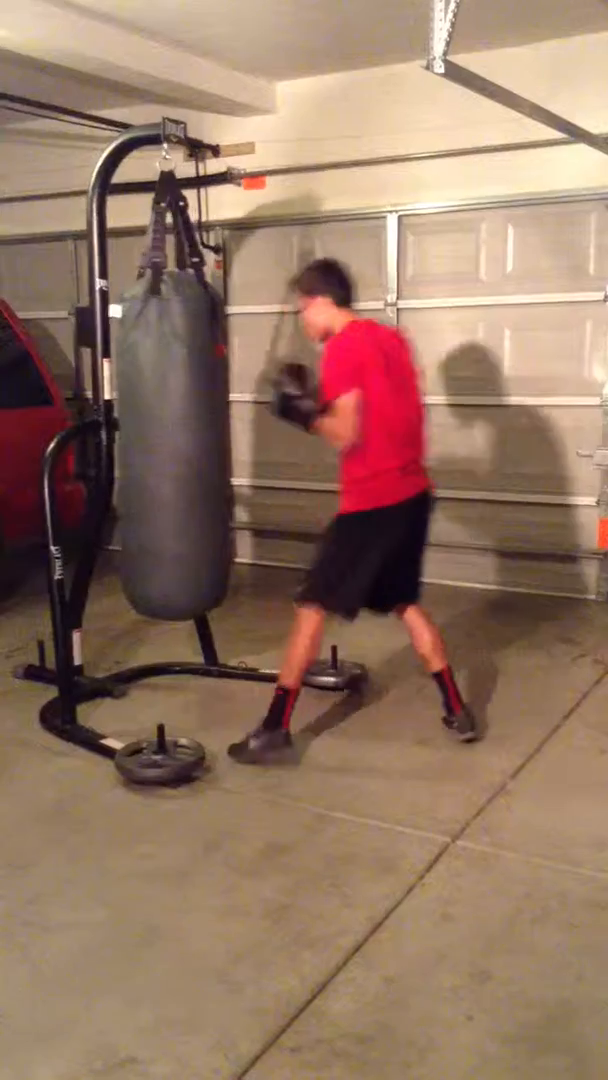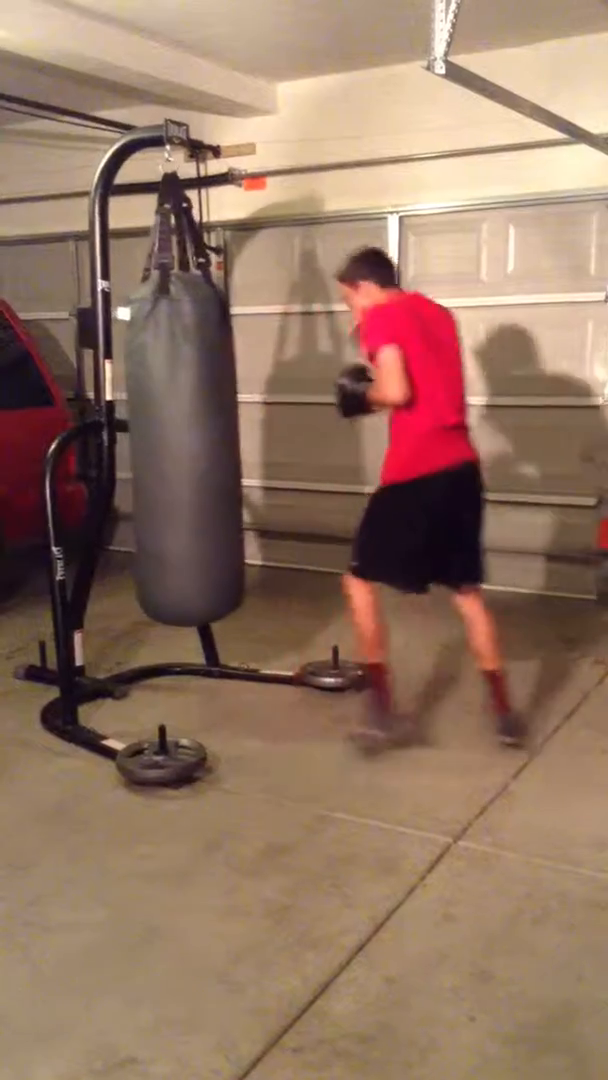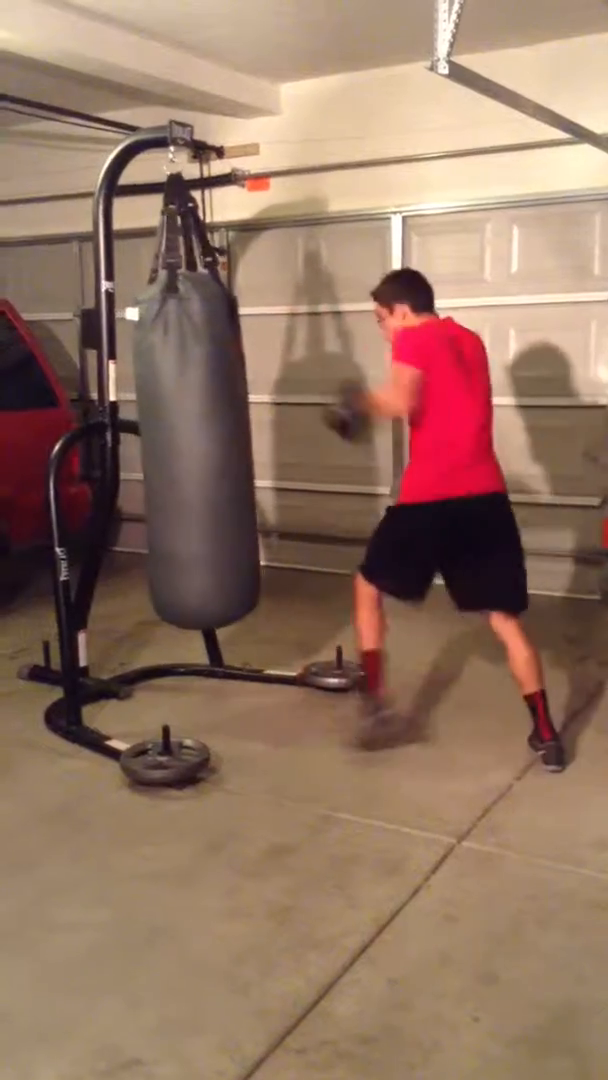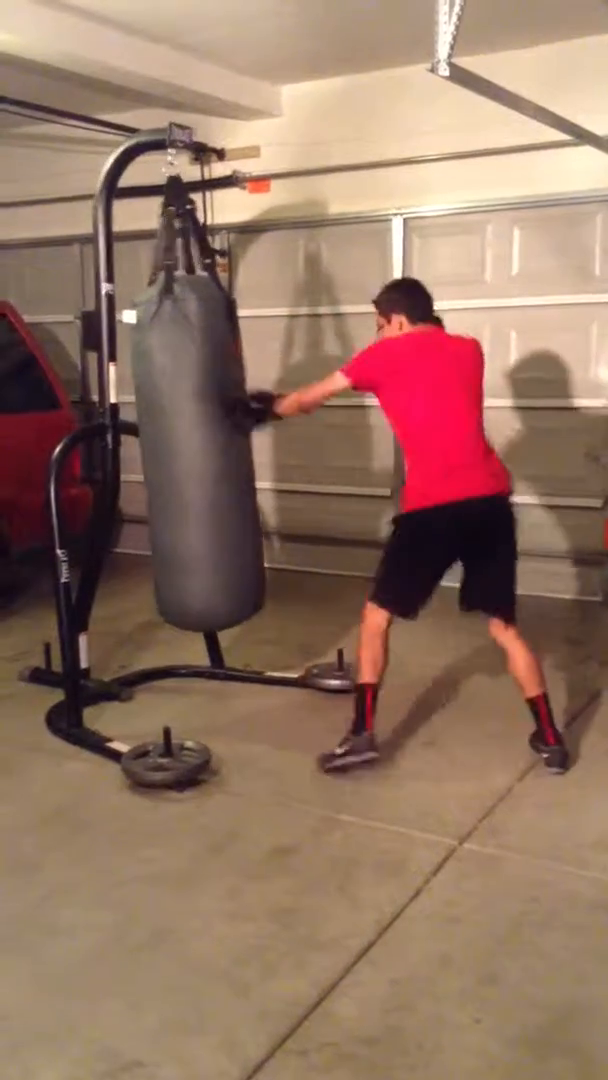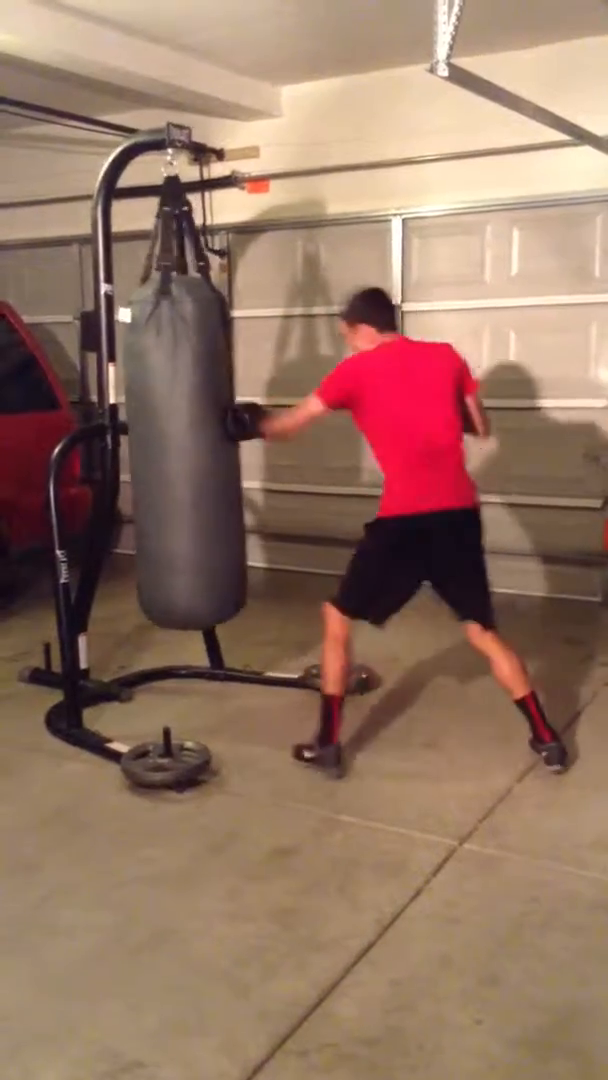
dt=0.2s
person 1, frame 1
left shoulder: (343, 348)
right shoulder: (392, 339)
left elbow: (347, 435)
left wrist: (308, 412)
right wrist: (317, 402)
left hip: (371, 504)
right hip: (413, 495)
left knee: (313, 609)
right knee: (404, 604)
left ankle: (274, 729)
right ankle: (458, 711)
person 1, frame 2
left shoulder: (379, 318)
right shoulder: (439, 314)
left elbow: (395, 391)
left wrist: (362, 393)
left hip: (415, 479)
right hip: (461, 466)
left knee: (359, 582)
right knee: (466, 591)
left ankle: (381, 708)
right ankle: (505, 713)
person 1, frame 3
left shoulder: (413, 338)
right shoulder: (471, 341)
left elbow: (398, 402)
left wrist: (361, 404)
left hip: (428, 499)
right hip: (486, 494)
left knee: (369, 586)
right knee: (504, 618)
left ankle: (375, 702)
right ankle: (547, 737)
person 1, frame 4
left shoulder: (385, 353)
right shoulder: (470, 349)
left elbow: (311, 397)
left wrist: (267, 407)
left hip: (430, 507)
right hip: (489, 499)
left knee: (378, 615)
right knee: (503, 626)
left ankle: (362, 734)
right ankle: (550, 739)
person 1, frame 5
left shoulder: (357, 369)
right shoulder: (447, 356)
left elbow: (293, 422)
right elbow: (478, 426)
left wrist: (255, 425)
left hip: (404, 518)
right hip: (458, 511)
left knee: (337, 617)
right knee: (482, 632)
left ankle: (327, 741)
right ankle: (547, 739)
